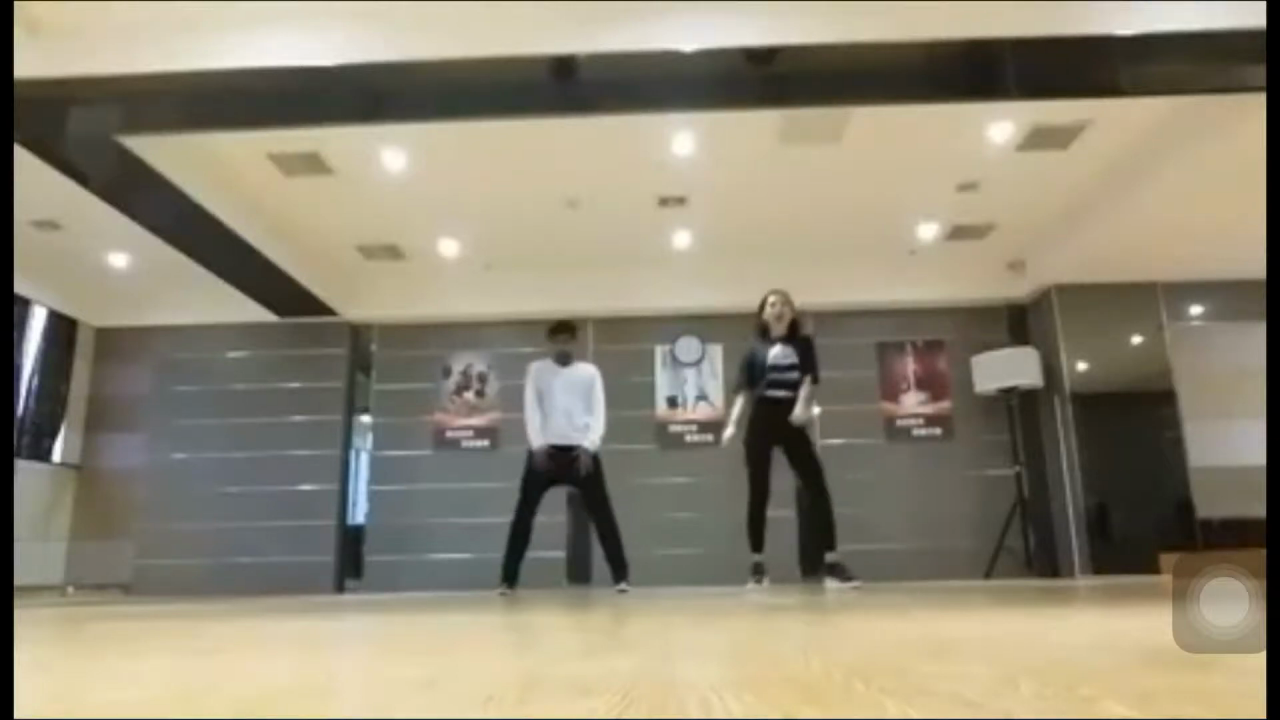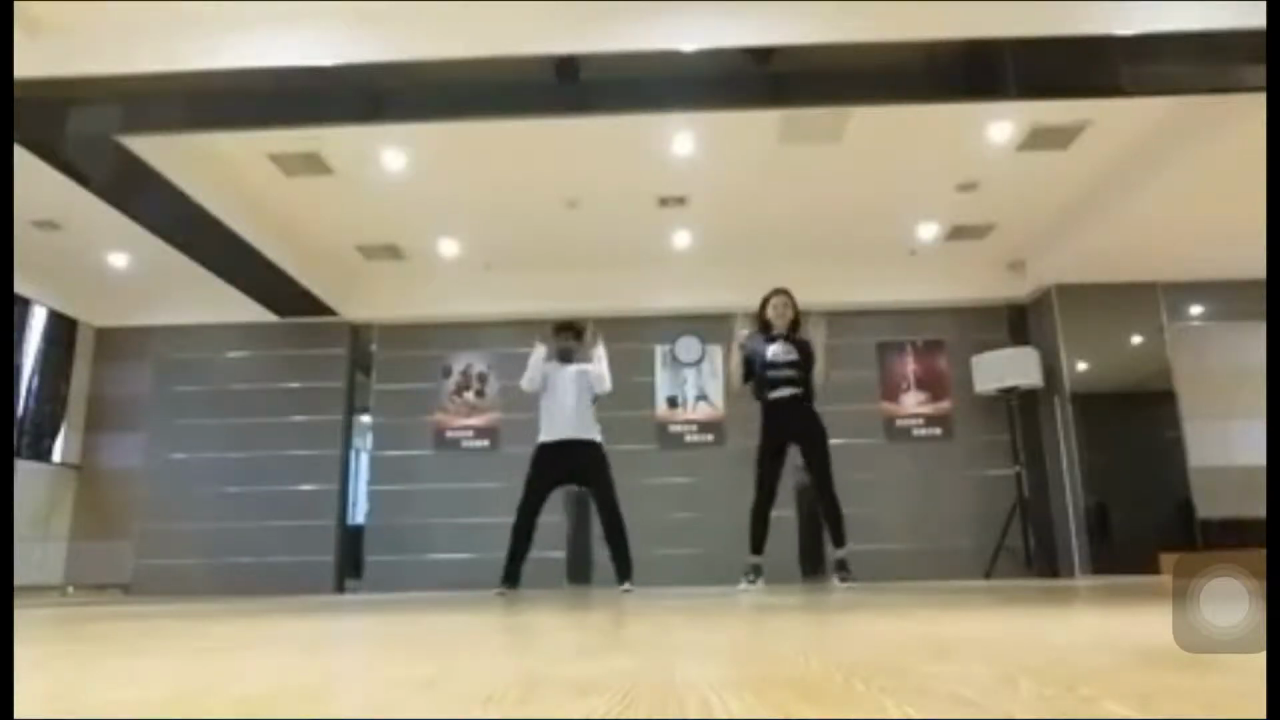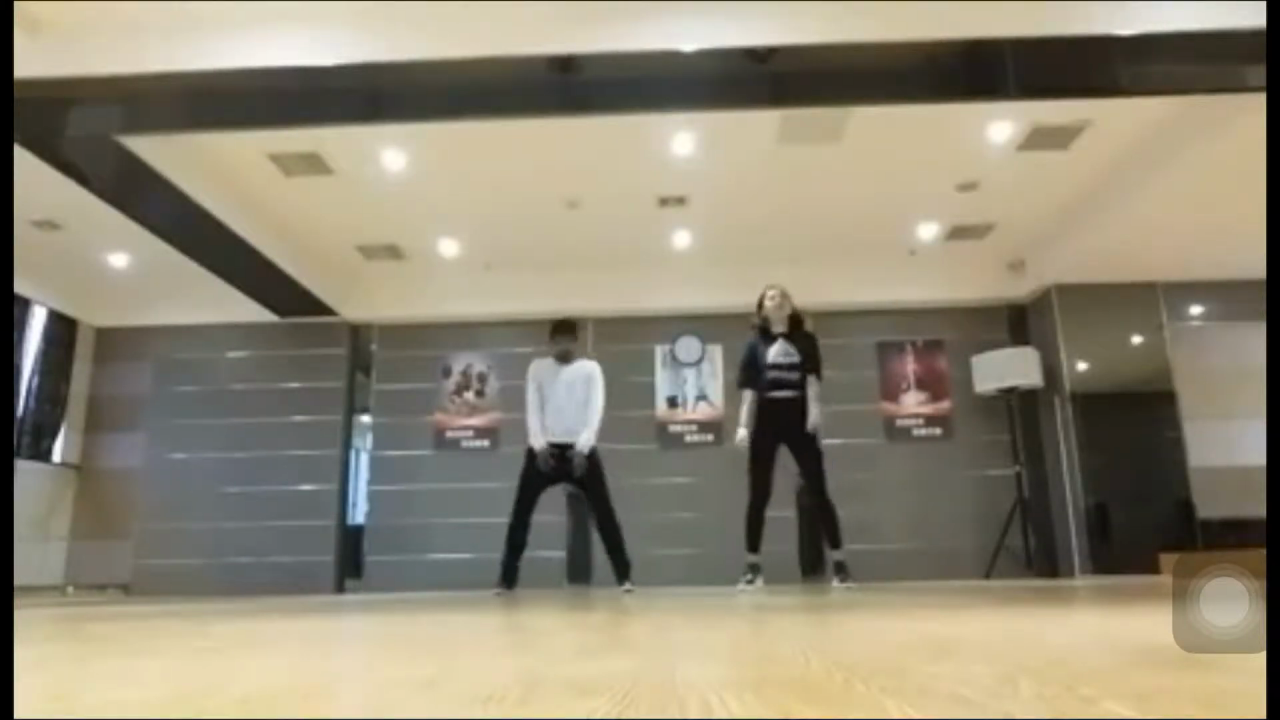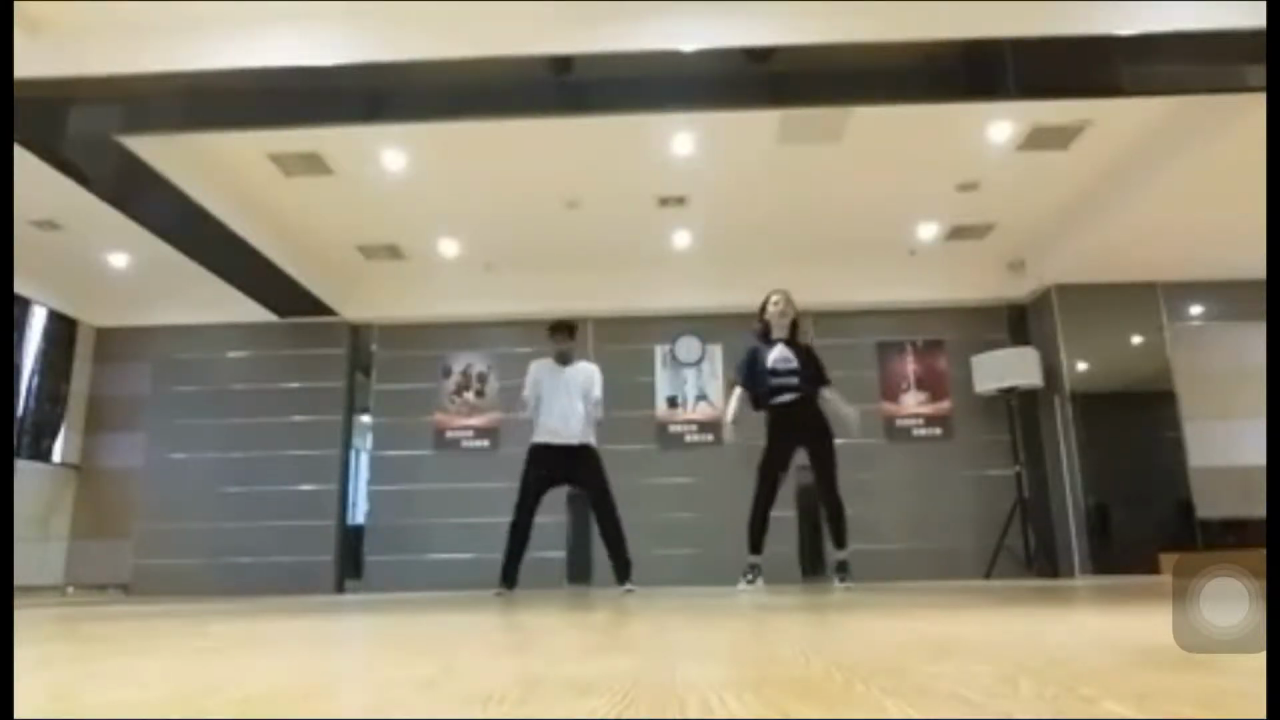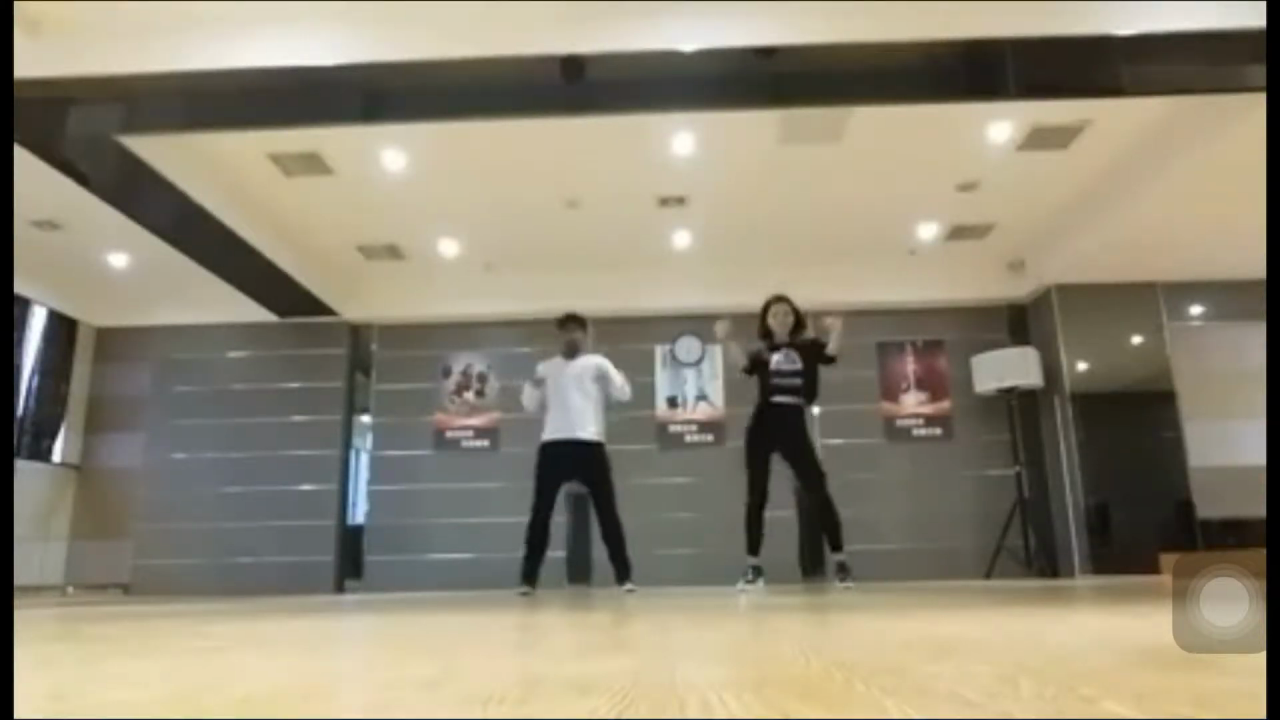
dt=1s
person 1, frame 1
left shoulder: (803, 343)
right shoulder: (756, 349)
left elbow: (808, 379)
right elbow: (744, 389)
left wrist: (802, 406)
right wrist: (731, 423)
left hip: (793, 422)
right hip: (760, 422)
left knee: (817, 489)
right knee: (758, 494)
left ankle: (831, 563)
right ankle: (757, 565)
person 1, frame 2
left shoulder: (802, 345)
right shoulder: (754, 343)
left elbow: (817, 381)
right elbow: (737, 382)
right wrist: (737, 346)
left hip: (805, 418)
right hip: (773, 421)
left knee: (824, 488)
right knee: (764, 494)
left ankle: (840, 561)
right ankle: (754, 566)
person 1, frame 3
left shoulder: (806, 340)
right shoulder: (756, 345)
left elbow: (812, 379)
right elbow: (749, 389)
left wrist: (814, 410)
right wrist: (743, 425)
left hip: (798, 420)
right hip: (765, 421)
left knee: (817, 492)
right knee: (758, 495)
left ankle: (838, 563)
right ankle: (753, 566)
person 1, frame 4
left shoulder: (804, 351)
right shoulder: (757, 350)
left elbow: (823, 387)
right elbow: (742, 387)
left wrist: (846, 410)
right wrist: (729, 416)
left hip: (812, 422)
right hip: (779, 426)
left knee: (829, 492)
right knee: (763, 496)
left ankle: (841, 562)
right ankle: (753, 566)
person 1, frame 5
left shoulder: (808, 347)
right shoulder: (762, 354)
left elbow: (831, 352)
right elbow: (741, 362)
left wrist: (837, 330)
right wrist: (725, 339)
left hip: (794, 428)
right hip: (763, 427)
left knee: (818, 494)
right knee: (756, 496)
left ankle: (840, 562)
right ankle: (753, 567)
person 2, frame 1
left shoulder: (590, 372)
right shoulder: (537, 369)
left elbow: (598, 413)
right elbow: (531, 410)
left wrist: (588, 447)
right wrist: (539, 446)
left hip: (581, 450)
right hip: (545, 450)
left knee: (602, 512)
right knee: (524, 512)
left ankle: (620, 575)
right ankle: (508, 578)
person 2, frame 2
left shoulder: (588, 370)
right shoulder: (545, 369)
left elbow: (604, 387)
right elbow: (528, 385)
left wrist: (599, 353)
right wrist: (539, 353)
left hip: (586, 447)
right hip: (550, 447)
left knee: (610, 510)
right knee: (527, 511)
left ankle: (624, 575)
right ankle: (510, 577)
person 2, frame 3
left shoulder: (591, 369)
right shoulder: (538, 368)
left elbow: (595, 410)
right elbow: (533, 409)
left wrist: (583, 447)
right wrist: (540, 445)
left hip: (580, 449)
right hip: (544, 449)
left knee: (603, 511)
right knee: (521, 511)
left ankle: (623, 576)
right ankle: (507, 578)
person 2, frame 4
left shoulder: (590, 370)
right shoulder: (538, 368)
left elbow: (594, 413)
right elbow: (530, 407)
left wrist: (597, 408)
right wrist: (526, 403)
left hip: (581, 448)
right hip: (545, 448)
left knee: (606, 509)
right knee: (523, 512)
left ankle: (624, 575)
right ankle: (508, 578)
person 2, frame 5
left shoulder: (597, 364)
right shoulder: (546, 368)
left elbow: (623, 394)
right elbow: (532, 405)
left wrist: (610, 377)
right wrist: (532, 388)
left hip: (589, 444)
right hip: (554, 445)
left knee: (606, 510)
right knee: (541, 510)
left ankle: (623, 575)
right ankle: (529, 577)
